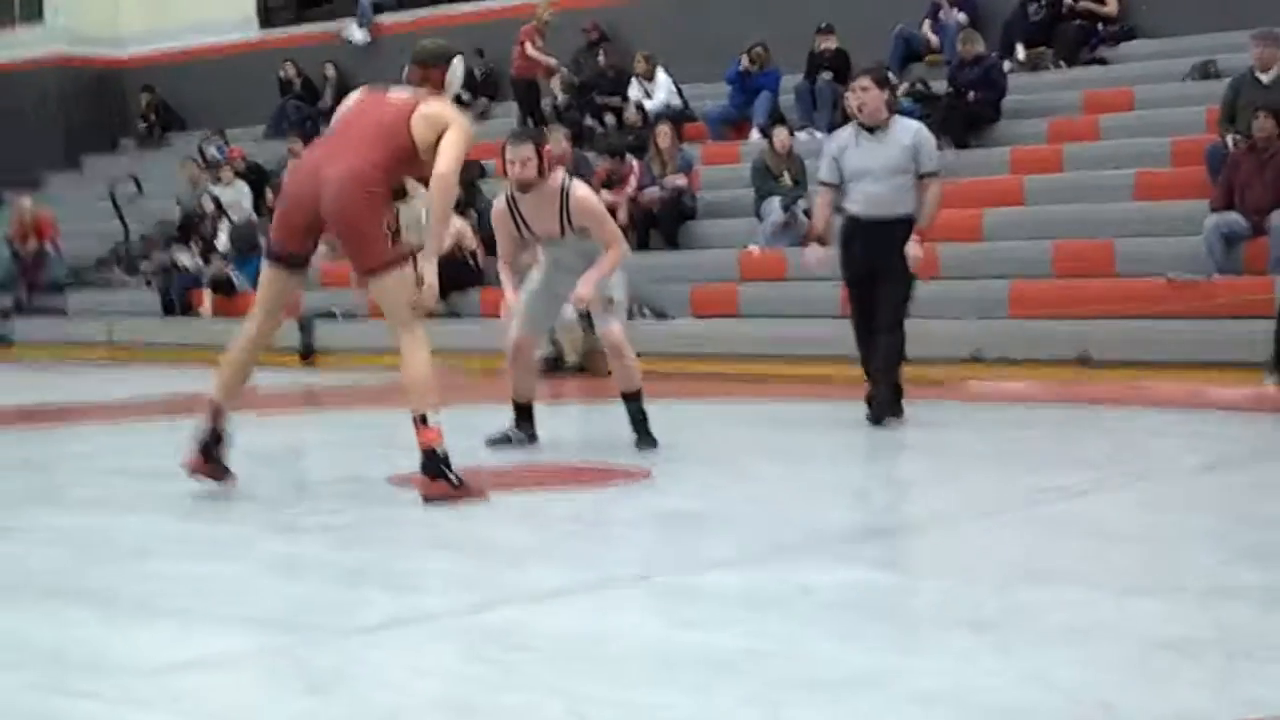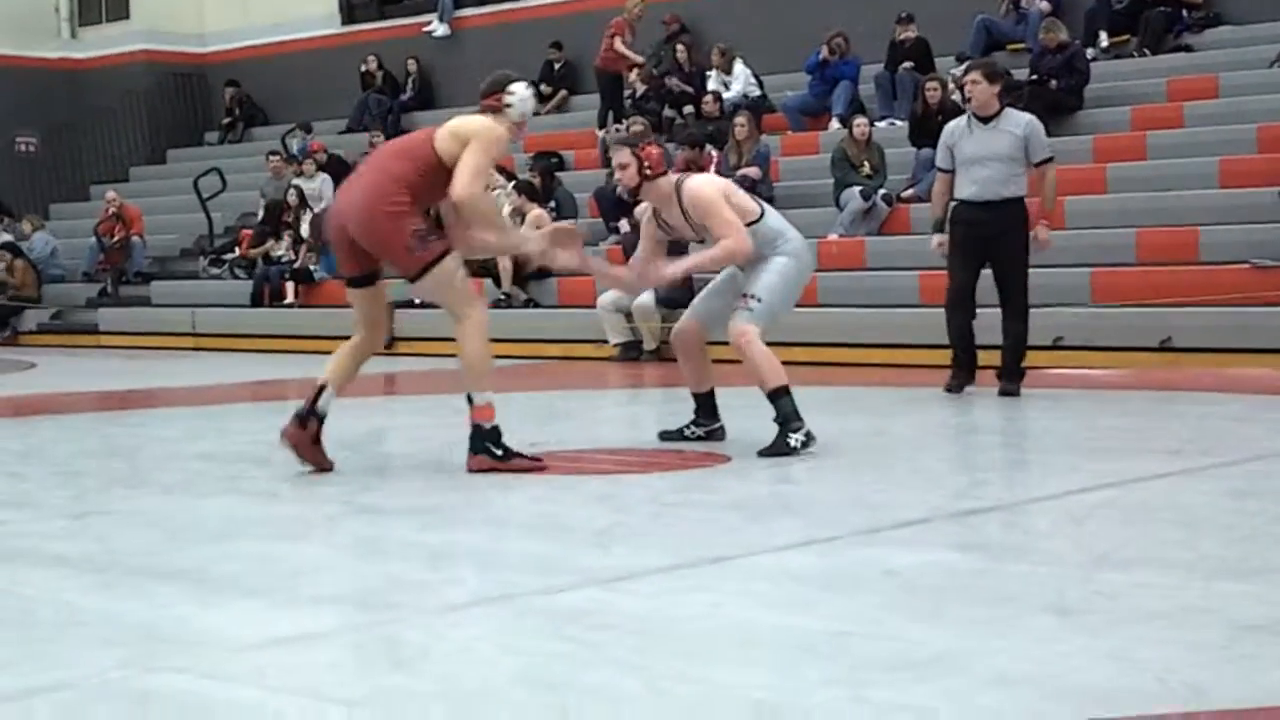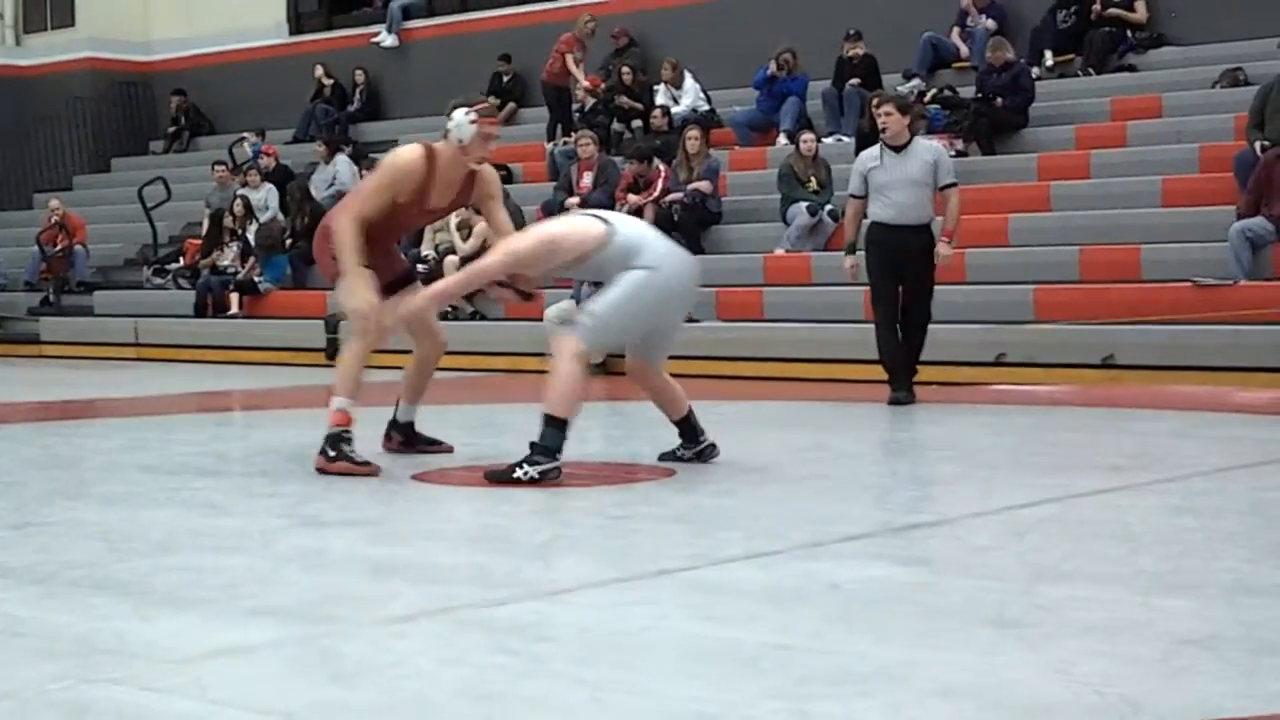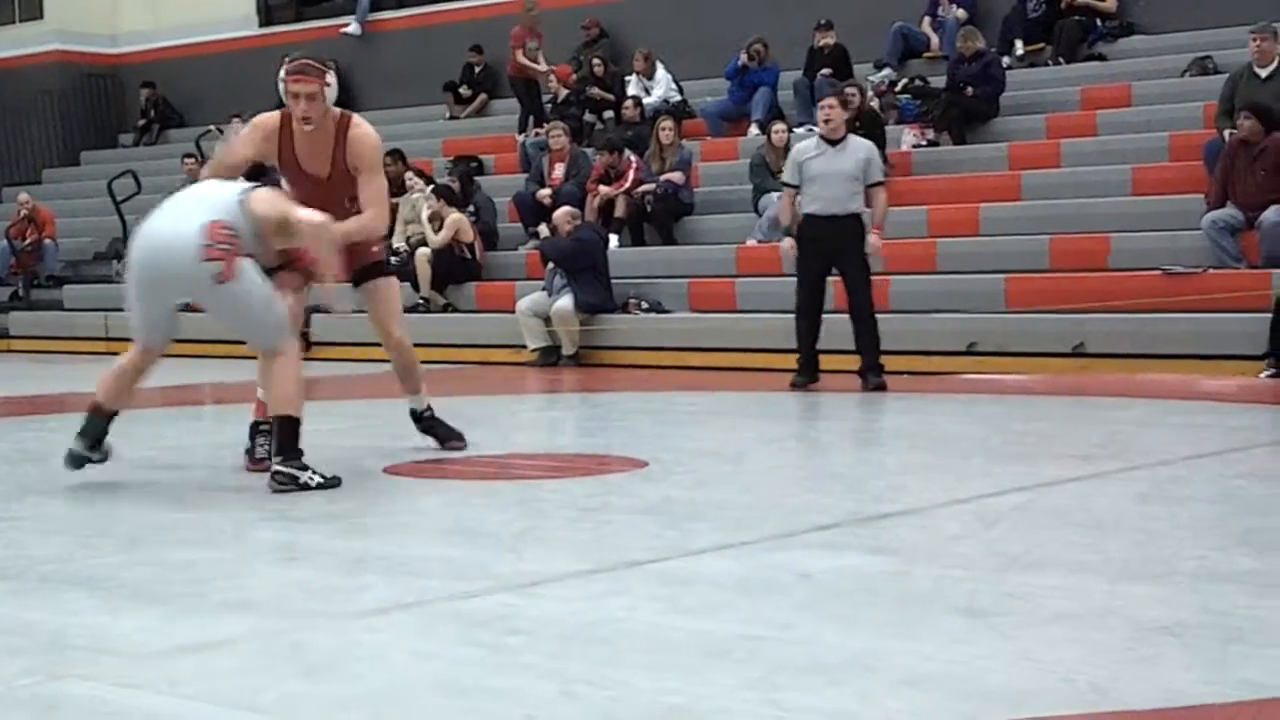
dt=1s
person 1, frame 1
left shoulder: (360, 96)
right shoulder: (452, 118)
right elbow: (444, 175)
right wrist: (430, 259)
left hip: (303, 180)
right hip: (354, 192)
left knee: (262, 321)
right knee: (410, 330)
left ankle: (209, 445)
right ankle: (435, 468)
person 1, frame 2
left shoulder: (455, 138)
right shoulder: (491, 132)
left elbow: (461, 239)
right elbow: (465, 195)
left wrist: (533, 245)
right wrist: (517, 239)
left hip: (345, 210)
right hip: (383, 208)
left knee: (371, 334)
right knee: (471, 312)
left ankle: (308, 421)
right ankle: (486, 443)
person 1, frame 3
left shoulder: (483, 179)
right shoulder: (409, 162)
left elbow: (506, 239)
right elbow: (345, 217)
right wrist: (355, 278)
left hip: (379, 247)
right hip: (341, 239)
left knee: (433, 342)
right knee: (370, 327)
left ankle: (401, 430)
right ankle: (334, 443)
person 1, frame 4
left shoulder: (360, 136)
right shoulder: (267, 128)
left elbow: (378, 219)
right elbow: (212, 180)
left hip: (357, 232)
left knee: (396, 337)
left ankle: (423, 415)
right ankle: (263, 427)
person 2, frame 1
left shoulder: (915, 134)
right shoulder: (839, 142)
left elbow: (931, 188)
right elbow: (826, 194)
left wrist: (918, 237)
right wrist: (816, 239)
left hip: (898, 235)
right hip: (856, 236)
left knee: (889, 320)
right knee: (864, 321)
left ankle: (881, 396)
right ankle: (888, 394)
person 2, frame 2
left shoulder: (1025, 125)
right shoulder: (953, 130)
left elbow: (1047, 174)
right elbow: (943, 182)
left wrist: (1044, 221)
right wrist: (938, 227)
left hip: (1009, 217)
right hip: (966, 218)
left knee: (1014, 299)
right knee: (958, 295)
left ankle: (1010, 375)
right ankle: (962, 368)
person 2, frame 3
left shoulder: (933, 152)
right shoulder: (866, 159)
left elbow: (952, 198)
right elbow: (855, 207)
left wrist: (946, 239)
right wrist: (850, 249)
left hip: (920, 239)
right hip: (881, 239)
left knee: (917, 315)
right knee: (885, 315)
left ankle: (906, 376)
right ankle: (898, 383)
person 2, frame 4
left shoulder: (865, 149)
right shoulder: (801, 151)
left elbow: (878, 194)
right elbow: (788, 197)
left wrist: (875, 230)
right wrist: (787, 233)
left hip: (849, 229)
right hip: (812, 230)
left knee: (861, 302)
right knee: (807, 304)
left ankle: (871, 370)
right ankle: (806, 368)
person 3, frame 1
left shoulder: (579, 197)
right shoulder: (503, 209)
left elbow: (617, 247)
right elbow: (506, 260)
left wrist: (590, 281)
right wrist: (510, 293)
left hip: (598, 267)
right hip: (552, 270)
left knee: (613, 337)
right knee: (518, 345)
left ankle: (640, 423)
right ankle: (523, 426)
person 3, frame 2
left shoulder: (696, 191)
right shoulder: (653, 219)
left elbow: (739, 245)
right elbow: (635, 281)
left wrist: (680, 267)
right wrist: (589, 264)
left hip: (784, 255)
right hip: (748, 264)
left knee: (742, 333)
right knee: (684, 335)
left ankle: (794, 427)
right ankle: (707, 420)
person 3, frame 3
left shoulder: (525, 246)
right shoulder: (557, 234)
left elbow: (454, 286)
left wrist: (407, 308)
left hip: (659, 272)
right hip: (680, 266)
left knee: (570, 351)
right knee: (643, 369)
left ankle: (544, 458)
right ankle: (696, 443)
person 3, frame 4
left shoulder: (217, 191)
right shoulder: (287, 215)
right elbow: (318, 224)
left hip: (148, 248)
right hip: (206, 251)
left knee: (147, 349)
right knee: (283, 351)
left ankle: (88, 442)
right ankle: (287, 462)
